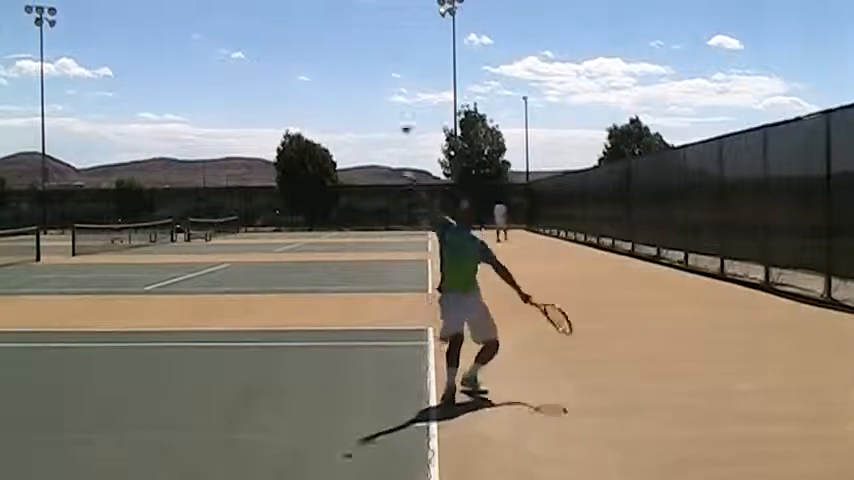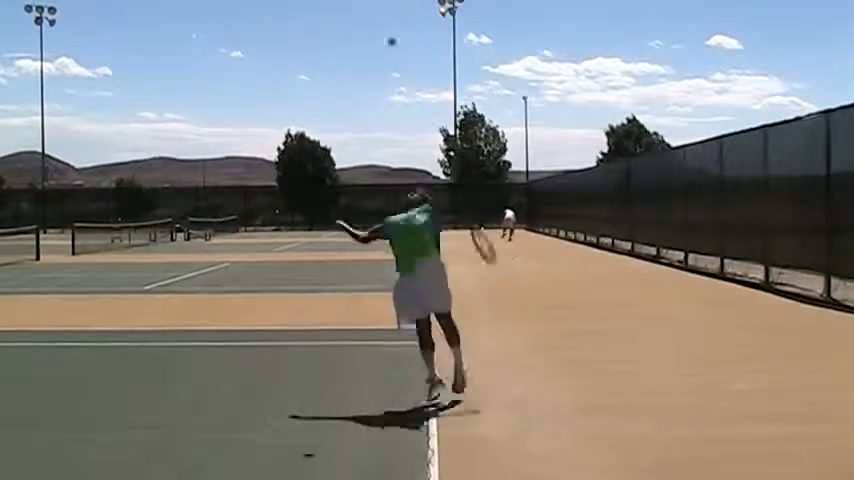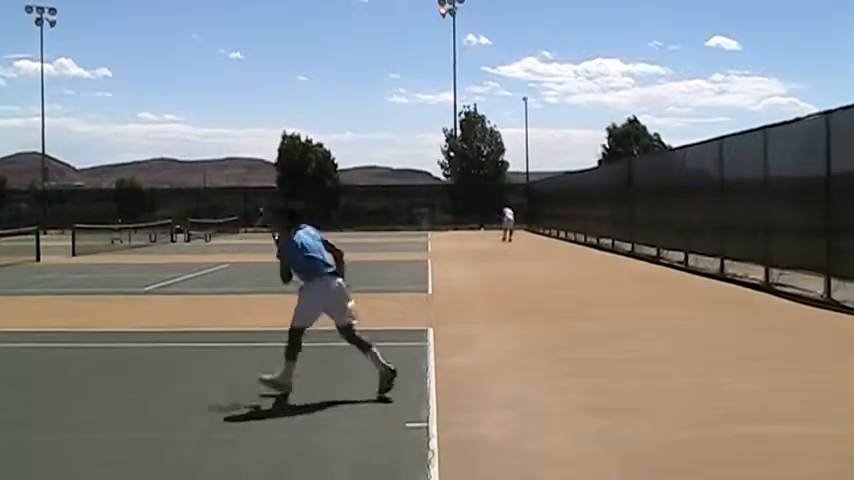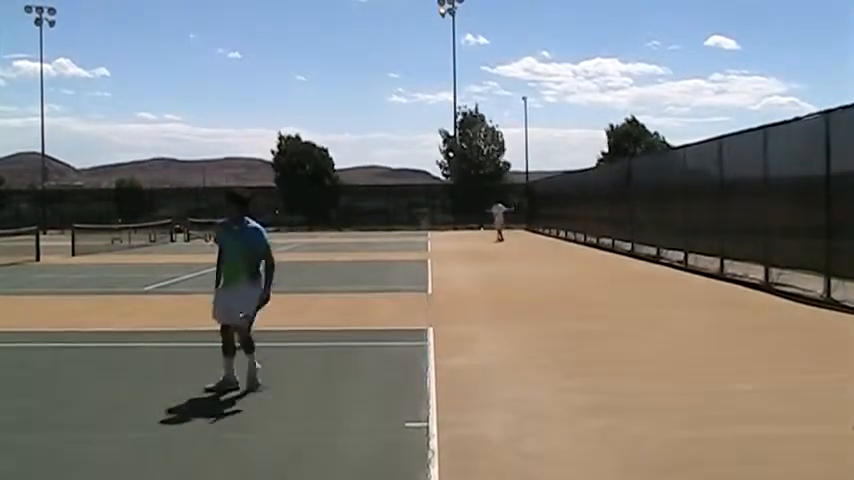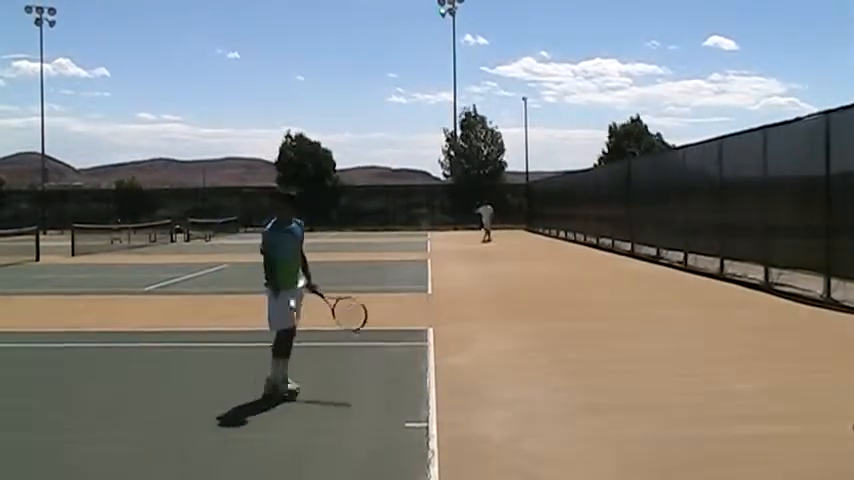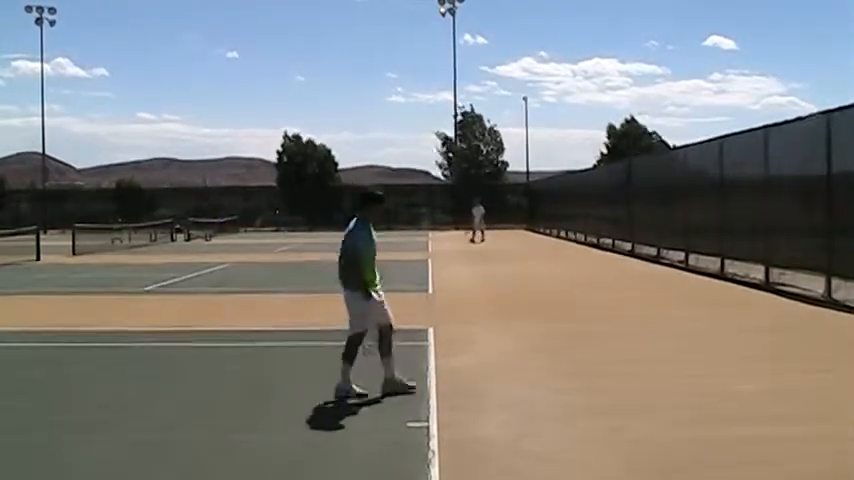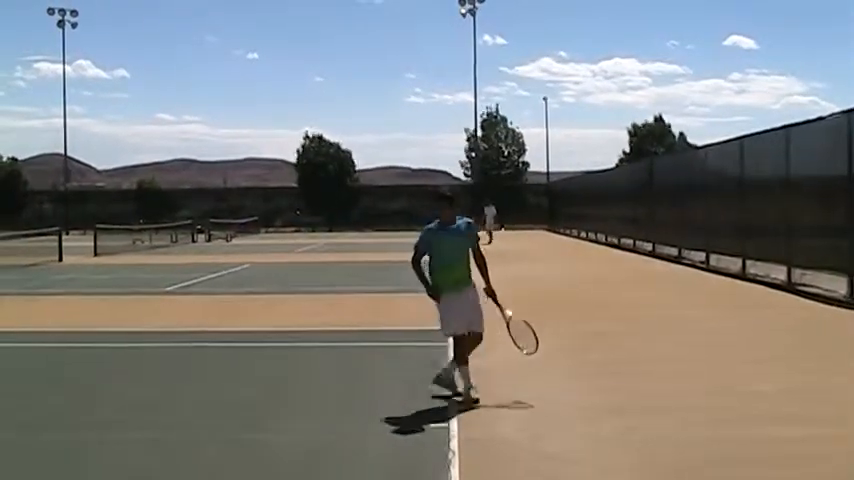
dt=0.7s
person 1, frame 1
left shoulder: (478, 245)
right shoulder: (447, 229)
left elbow: (499, 267)
right elbow: (438, 218)
left wrist: (520, 292)
left hip: (472, 296)
right hip: (452, 297)
left knee: (492, 342)
right knee: (456, 339)
left ankle: (470, 377)
right ankle: (450, 386)
person 1, frame 2
left shoulder: (427, 214)
right shoulder: (391, 222)
right elbow: (364, 238)
right wrist: (344, 226)
left hip: (429, 268)
right hip: (408, 276)
left knee: (445, 318)
right knee: (422, 324)
left ankle: (459, 367)
right ankle: (433, 376)
person 1, frame 3
left shoulder: (284, 242)
right shoulder: (310, 230)
left elbow: (285, 278)
right elbow: (337, 252)
left wrist: (292, 265)
right wrist: (341, 276)
left hip: (316, 286)
right hip: (336, 283)
left knee: (295, 331)
right knee: (348, 331)
left ankle: (285, 379)
right ankle: (382, 367)
person 1, frame 4
left shoulder: (255, 231)
right shoulder: (223, 228)
left elbow: (269, 261)
left wrist: (267, 289)
right wrist: (218, 281)
left hip: (249, 287)
right hip: (227, 287)
left knee: (243, 330)
right knee: (226, 330)
left ankle: (252, 369)
right ankle: (229, 377)
person 1, frame 5
left shoulder: (298, 226)
right shoulder: (271, 232)
right elbow: (268, 264)
left wrist: (308, 278)
right wrist: (276, 287)
left hip: (295, 286)
right hip: (279, 289)
left knee: (287, 332)
right knee: (285, 331)
left ankle: (277, 380)
right ankle: (278, 381)
person 1, frame 6
left shoulder: (365, 227)
right shoulder: (356, 230)
right elbow: (350, 263)
right wrist: (365, 289)
left hip: (371, 288)
right hip: (359, 291)
left knee: (386, 329)
right knee: (358, 335)
left ankle: (390, 379)
right ankle: (344, 386)
person 1, frame 7
left shoulder: (468, 226)
right shoulder: (430, 232)
left elbow: (478, 256)
right elbow: (416, 260)
left wrist: (487, 284)
right wrist: (428, 286)
left hip: (468, 289)
right hip: (445, 294)
left knee: (476, 336)
right knee: (459, 338)
left ankle: (446, 374)
right ankle: (468, 387)
